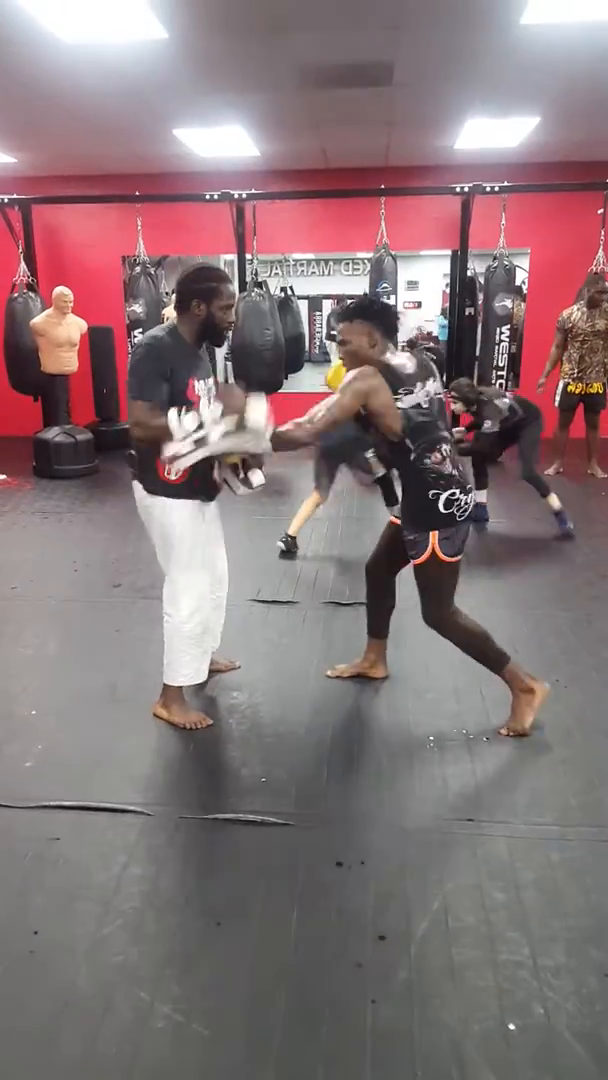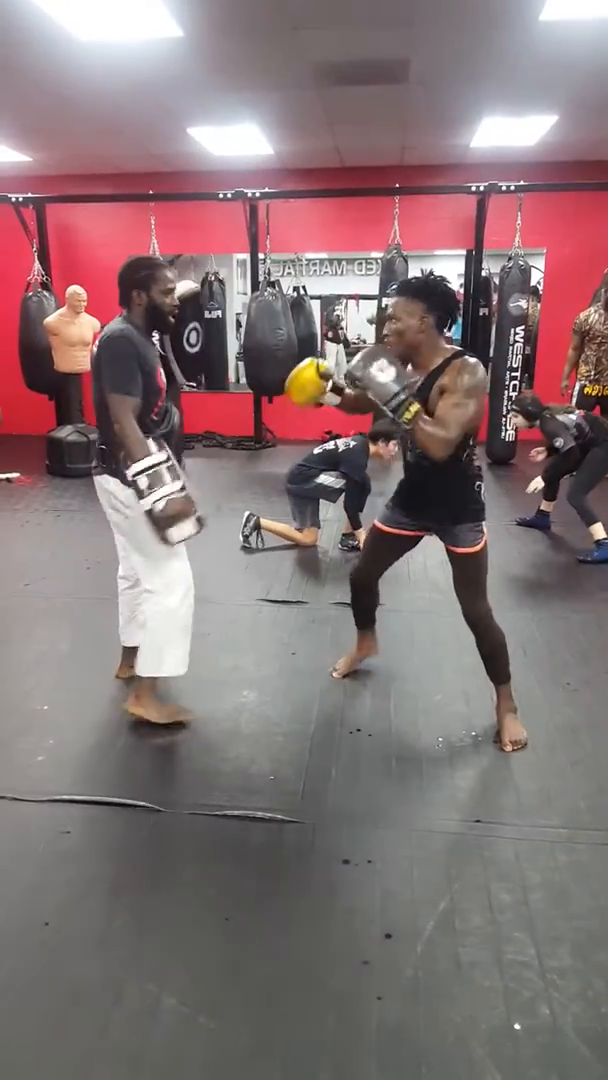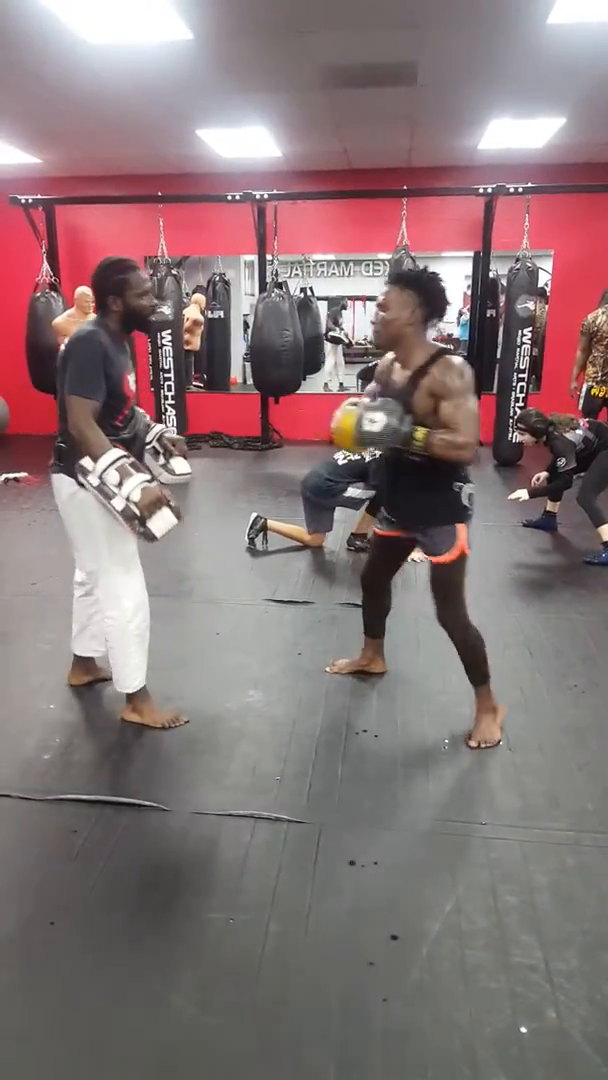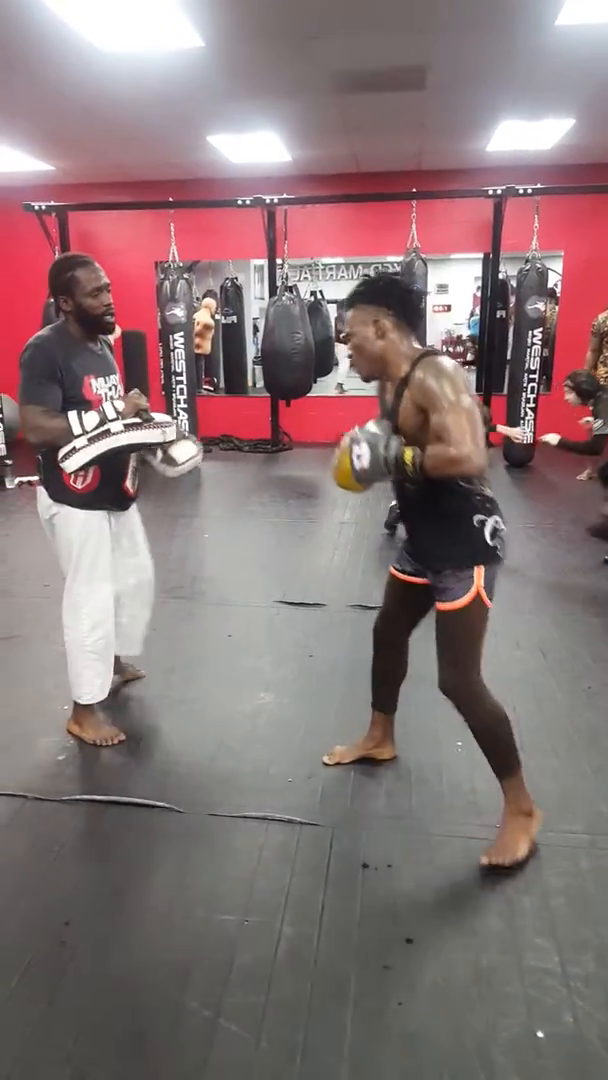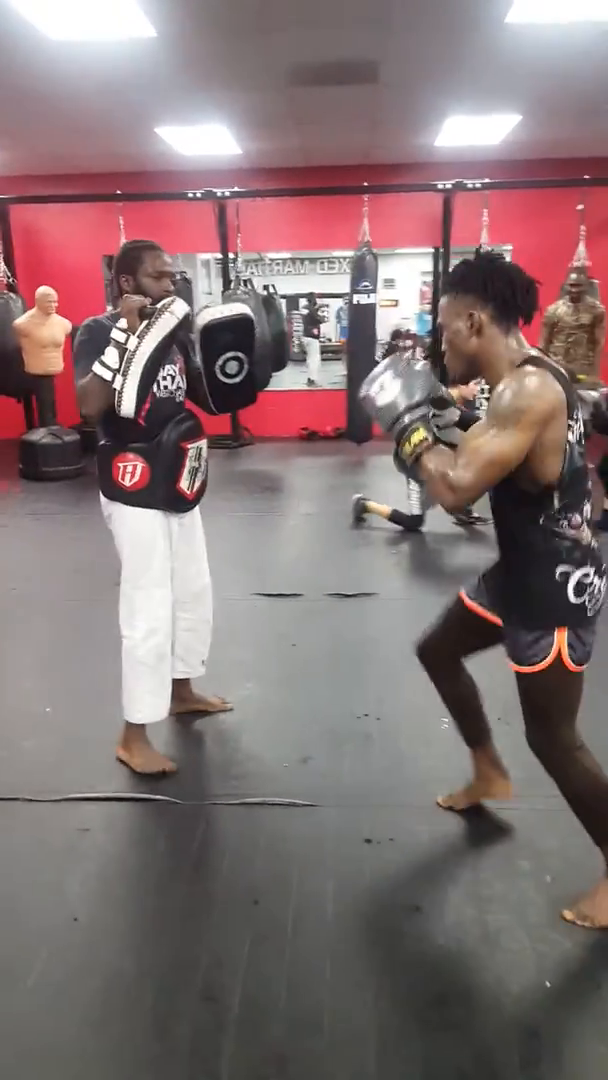
dt=1s
person 1, frame 1
left shoulder: (364, 381)
right shoulder: (416, 367)
left elbow: (308, 433)
left hip: (438, 507)
right hip: (438, 496)
left knee: (440, 613)
right knee: (378, 569)
left ankle: (524, 686)
right ankle: (374, 659)
person 1, frame 2
left shoulder: (467, 372)
right shoulder: (404, 367)
left elbow: (440, 444)
right elbow: (362, 406)
right wrist: (338, 390)
left hip: (459, 505)
right hip: (412, 496)
left knee: (475, 610)
right knee: (364, 574)
left ankle: (506, 704)
right ankle: (365, 643)
person 1, frame 3
left shoulder: (450, 371)
right shoulder: (388, 366)
left elbow: (466, 447)
right elbow: (369, 410)
left wrist: (404, 432)
right wrist: (362, 420)
left hip: (444, 506)
right hip: (401, 498)
left knee: (450, 611)
right knee: (373, 578)
left ankle: (488, 706)
right ankle: (372, 656)
person 1, frame 4
left shoulder: (435, 376)
right shoulder: (395, 386)
left elbow: (467, 456)
left wrist: (391, 458)
right wrist: (372, 455)
left hip: (468, 542)
right hip: (425, 537)
left knee: (459, 679)
right knee: (387, 632)
left ankle: (521, 808)
right ankle: (380, 738)
person 1, frame 5
left shoulder: (527, 393)
right shoulder: (527, 379)
left elbow: (458, 487)
left wrist: (408, 423)
right wrist: (428, 430)
right hip: (520, 570)
left knee: (552, 740)
right knee: (438, 652)
right ankle: (490, 772)
person 2, frame 1
left shoulder: (199, 347)
right shoulder: (157, 350)
right elbow: (142, 425)
left hip: (194, 484)
right hip: (167, 489)
left knee: (213, 574)
right knee: (189, 588)
left ankle: (201, 654)
right ankle: (170, 696)
person 2, frame 2
left shoulder: (135, 337)
right shoulder: (121, 342)
left elbow: (153, 403)
right elbow: (124, 424)
left hip: (129, 478)
right hip: (130, 481)
left knee: (137, 572)
right knee: (171, 580)
left ankle: (132, 657)
right ankle: (143, 694)
person 2, frame 3
left shoulder: (114, 342)
right shoulder: (89, 345)
right elbow: (81, 426)
right wrist: (134, 487)
right hip: (87, 484)
left knee: (94, 576)
right knee: (122, 588)
left ankle: (83, 663)
right ankle: (137, 700)
person 2, frame 4
left shoulder: (102, 343)
right shoulder: (45, 351)
right elbow: (37, 429)
right wrist: (113, 413)
left hip: (115, 492)
right hip: (74, 500)
left knee: (137, 576)
right knee: (90, 601)
left ankle: (111, 661)
right ankle: (84, 712)
person 2, frame 5
left shoulder: (172, 333)
right shoulder: (98, 332)
right elbow: (90, 404)
right wrist: (125, 332)
left hip: (178, 487)
right hip: (133, 494)
left knee: (193, 594)
right knee: (149, 610)
left ankle: (180, 690)
right ankle: (134, 735)
